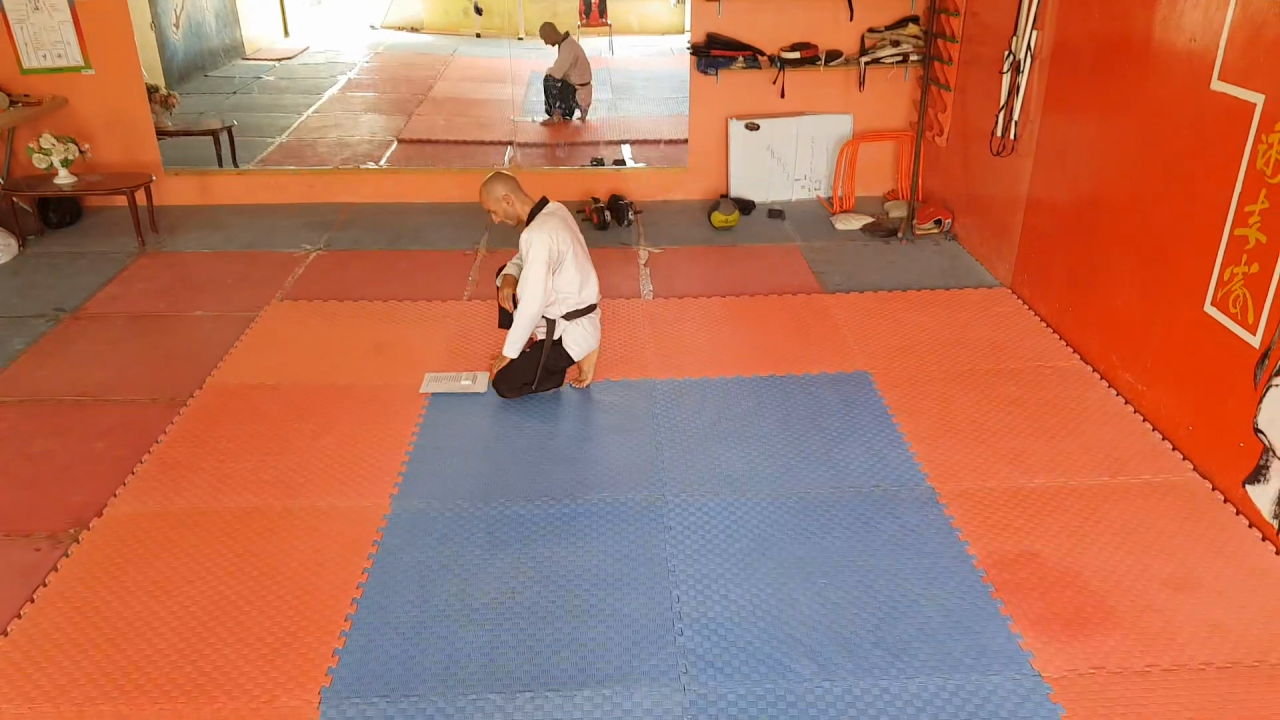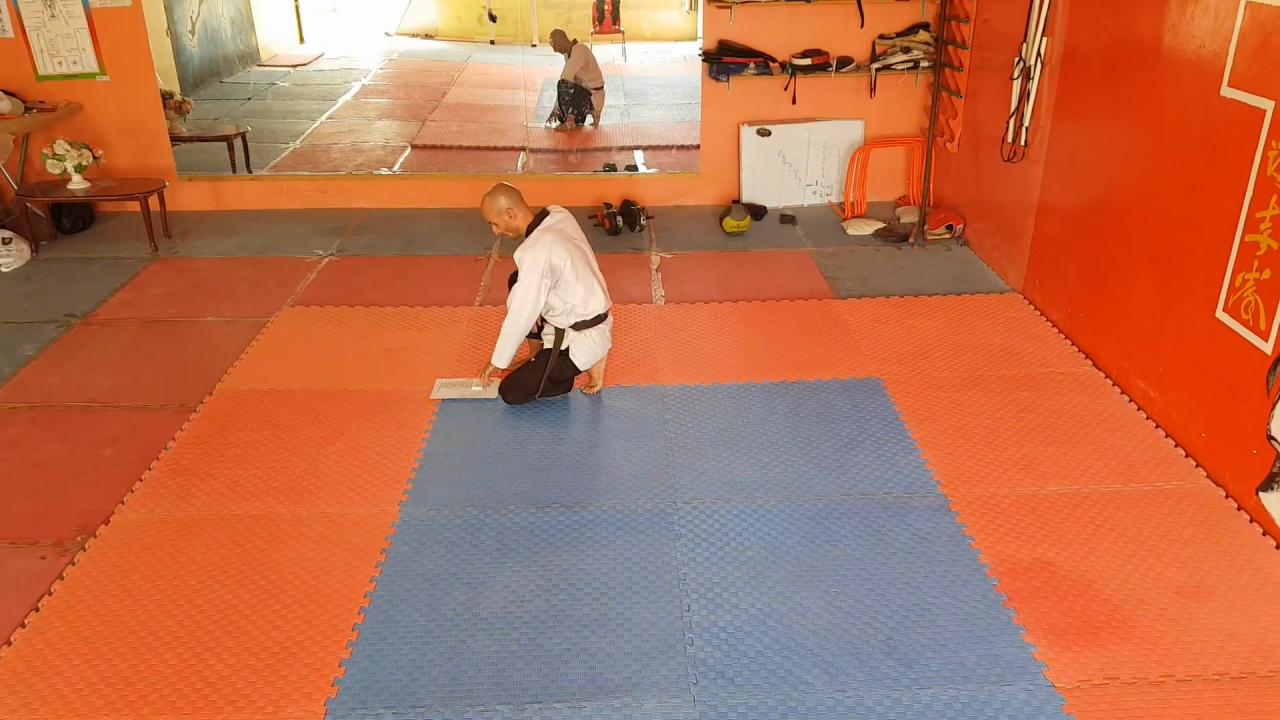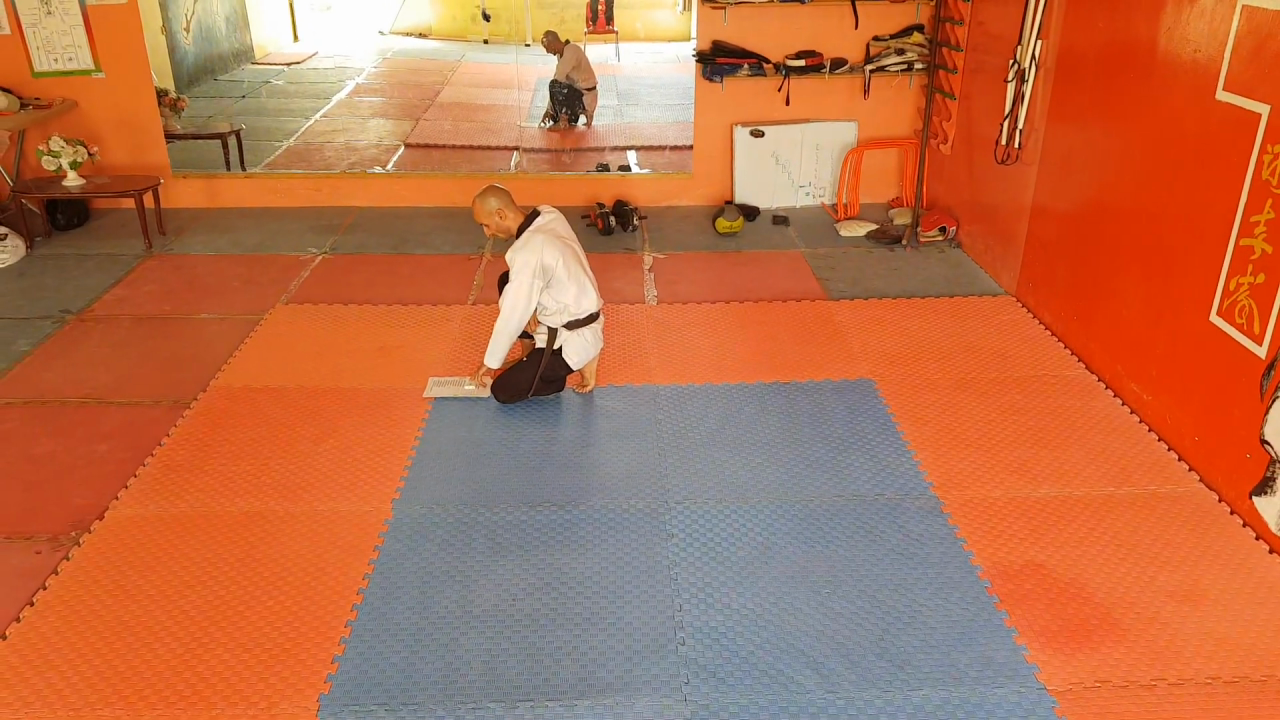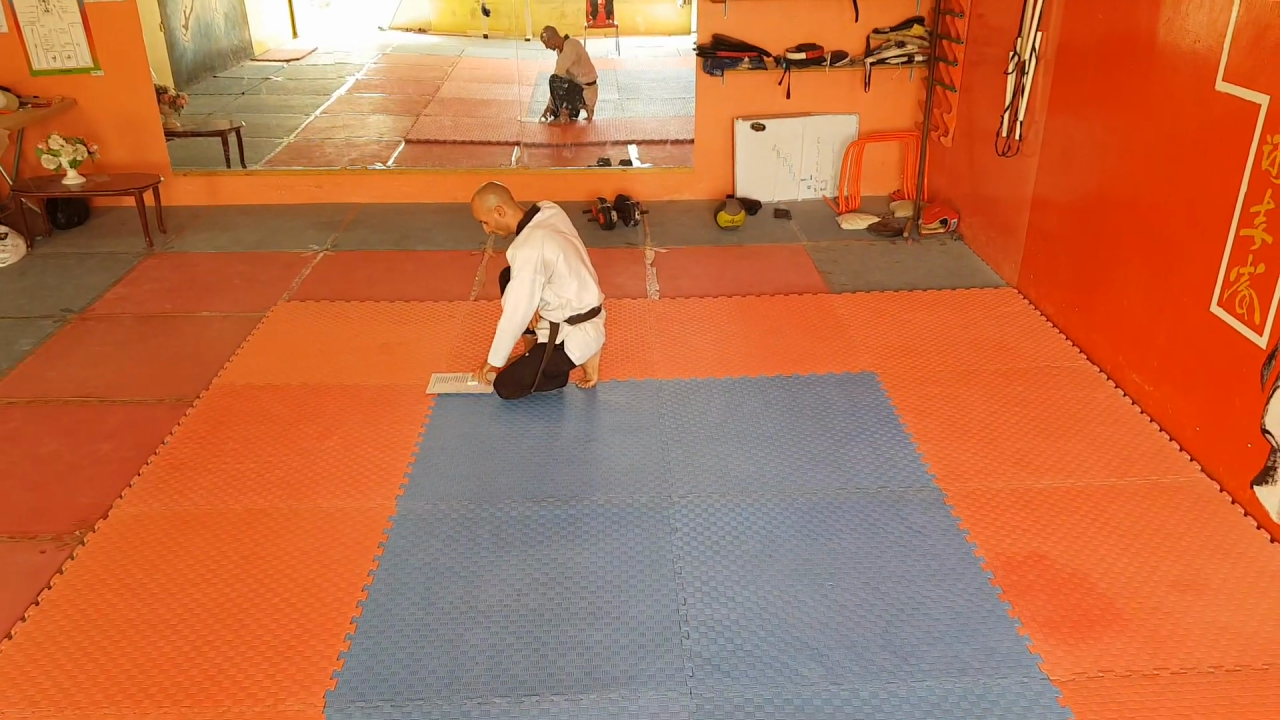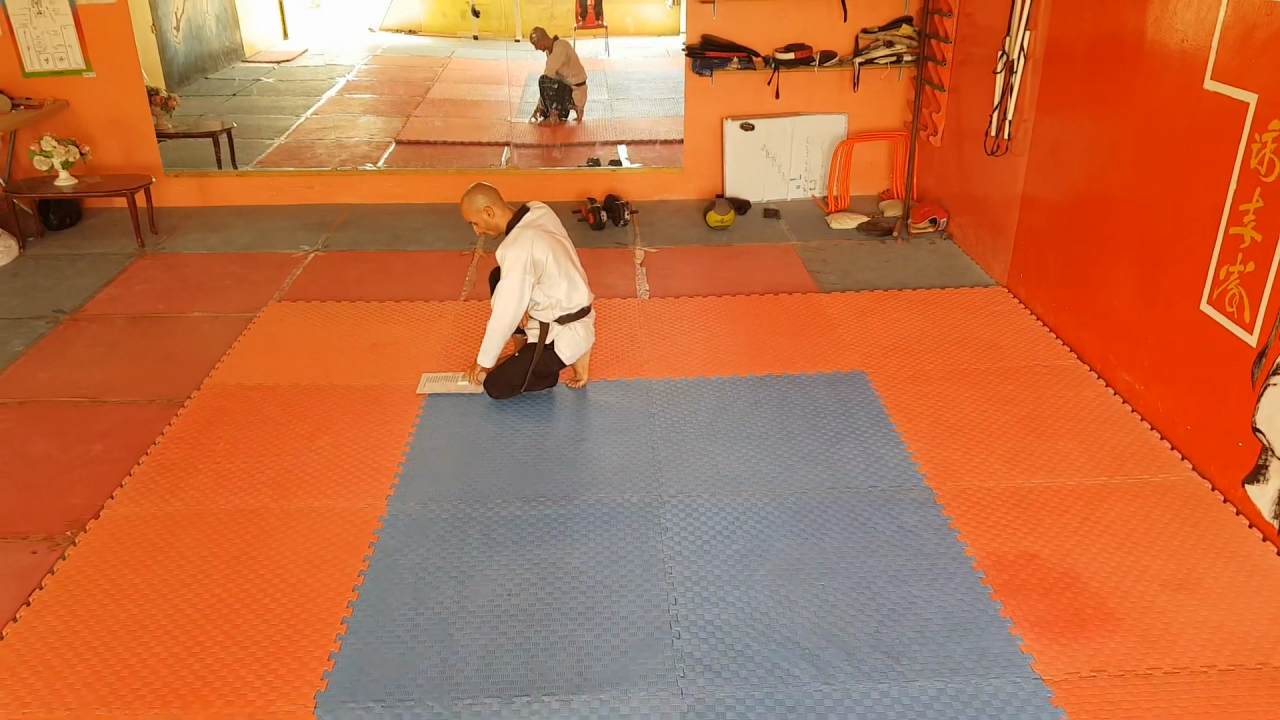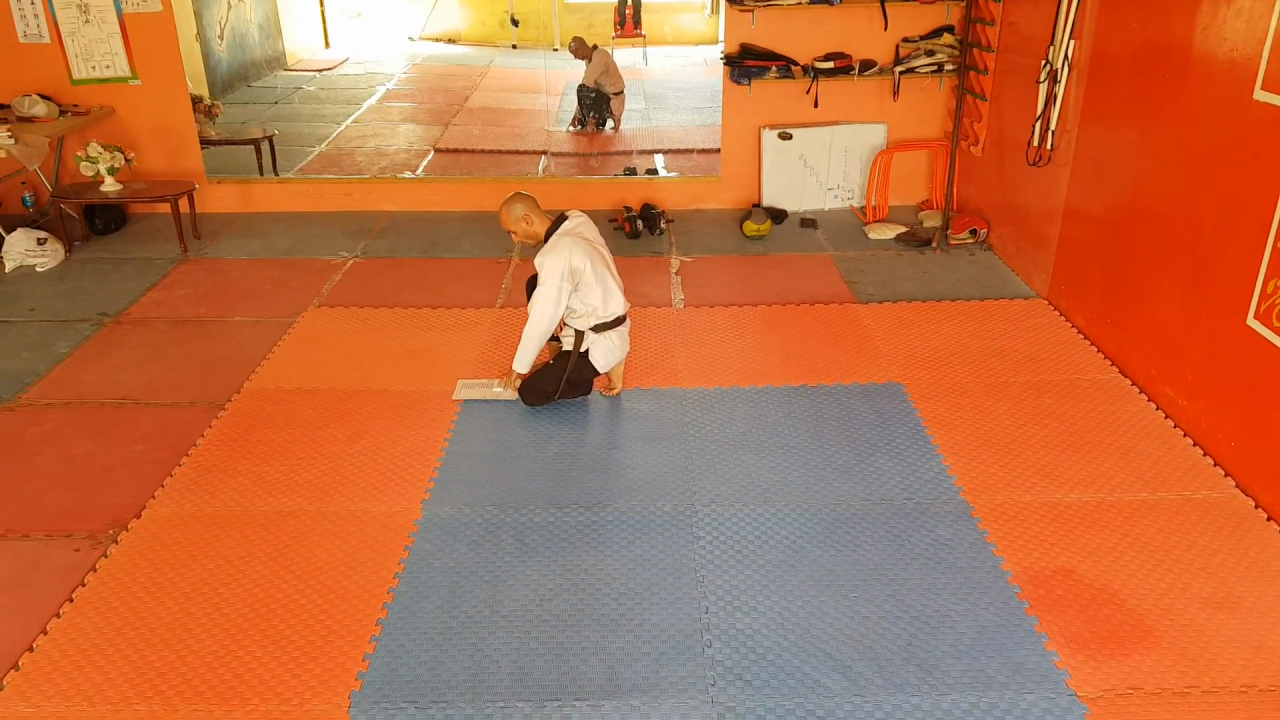
dt=0.7s
person 1, frame 1
left shoulder: (539, 234)
right shoulder: (553, 210)
left elbow: (532, 303)
right elbow: (526, 258)
left wrist: (509, 352)
right wrist: (509, 276)
left hip: (572, 332)
right hip: (573, 313)
left knee: (504, 384)
right knee: (506, 276)
left ankle: (578, 356)
right ankle: (529, 350)
person 1, frame 2
left shoulder: (536, 252)
right shoulder: (558, 215)
left elbow: (520, 316)
left wrist: (498, 361)
right wrist: (528, 302)
left hip: (583, 339)
right hip: (590, 315)
left knee: (511, 392)
right knee: (519, 283)
left ankle: (586, 360)
right ankle: (539, 356)
person 1, frame 3
left shoulder: (528, 252)
right shoulder: (548, 215)
left elbow: (512, 317)
left wrist: (490, 362)
right wrist: (528, 306)
left hip: (574, 339)
right hip: (578, 310)
left knee: (502, 391)
right knee: (508, 283)
left ankle: (578, 361)
right ankle: (530, 355)
person 1, frame 4
left shoulder: (528, 249)
right shoulder: (549, 210)
left elbow: (515, 315)
left wrist: (494, 361)
right wrist: (532, 303)
left hip: (576, 334)
right hip: (580, 305)
left knee: (505, 387)
right knee: (509, 279)
left ankle: (581, 355)
right ankle: (533, 351)
person 1, frame 5
left shoulder: (518, 249)
right shoulder: (539, 211)
left elbow: (504, 316)
left wrist: (483, 362)
right wrist: (520, 302)
left hip: (565, 333)
right hip: (569, 306)
left knee: (496, 387)
right knee: (499, 279)
left ankle: (571, 356)
right ankle: (523, 351)
person 1, frame 6
left shoulder: (557, 256)
right shoulder: (577, 220)
left elbow: (540, 322)
left wrist: (518, 368)
right wrist: (556, 309)
left hip: (601, 342)
right hip: (606, 316)
left knee: (530, 393)
right knee: (536, 287)
left ankle: (605, 364)
right ankle: (559, 359)
